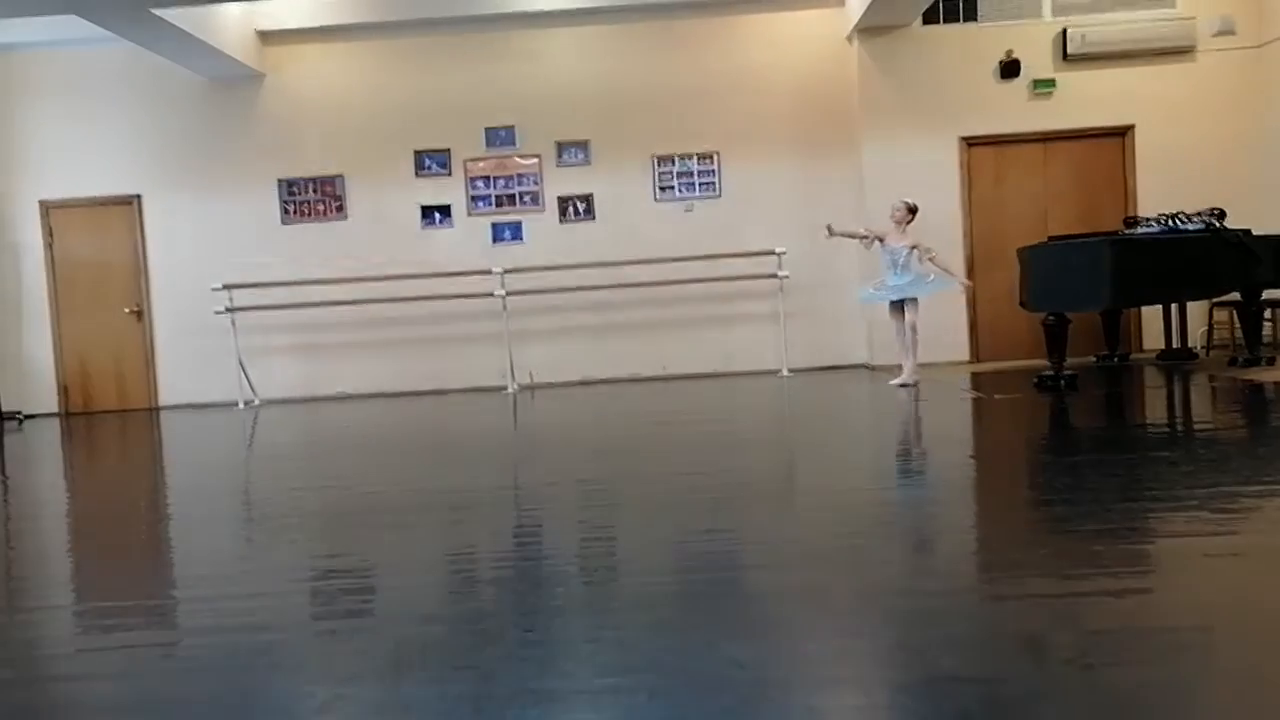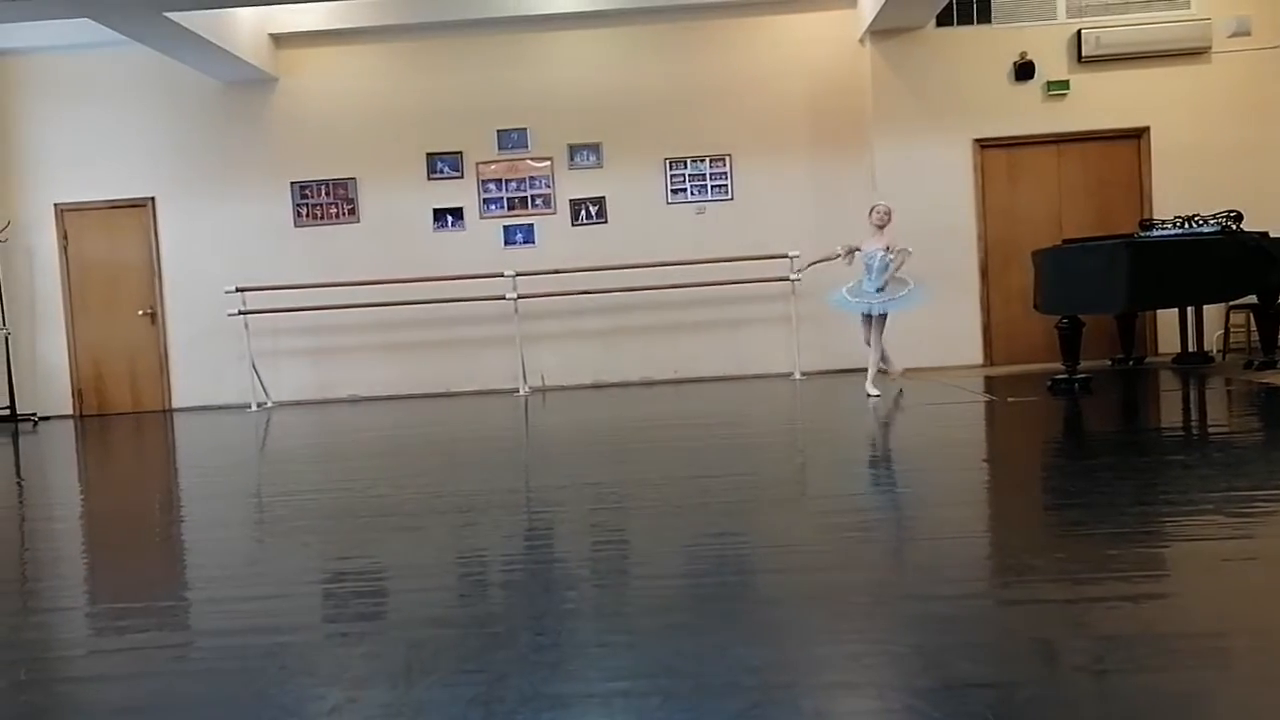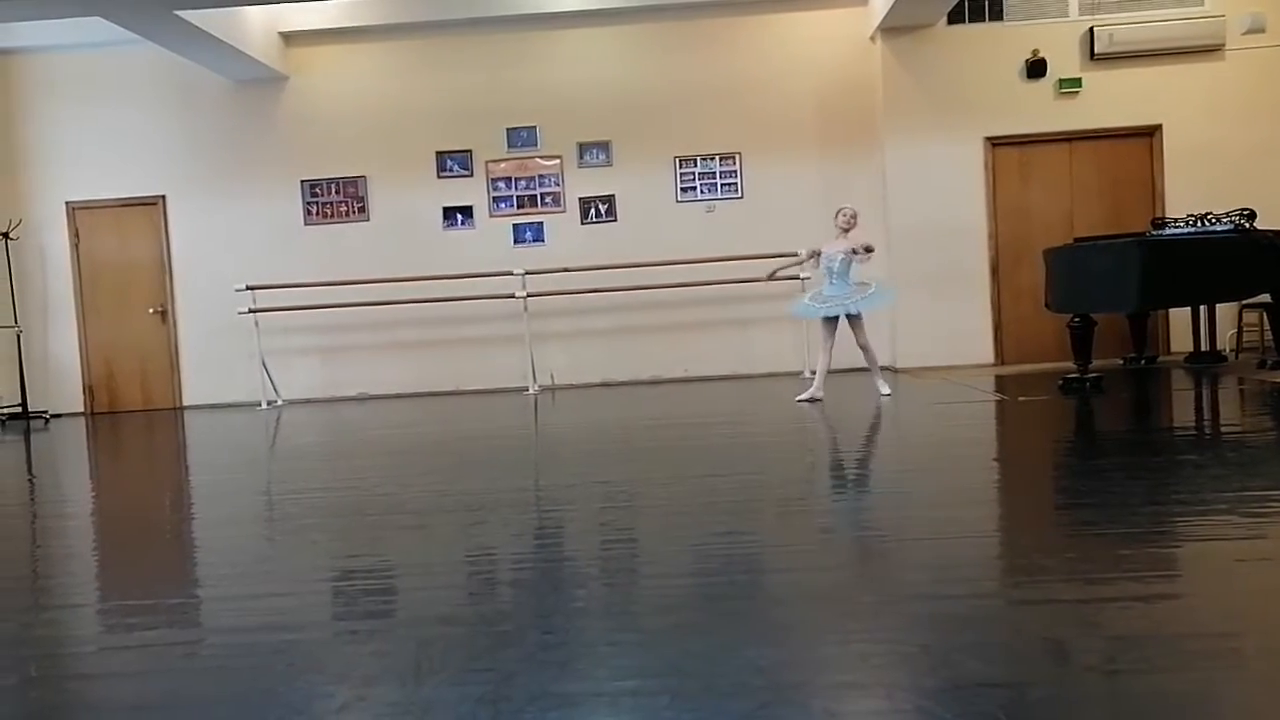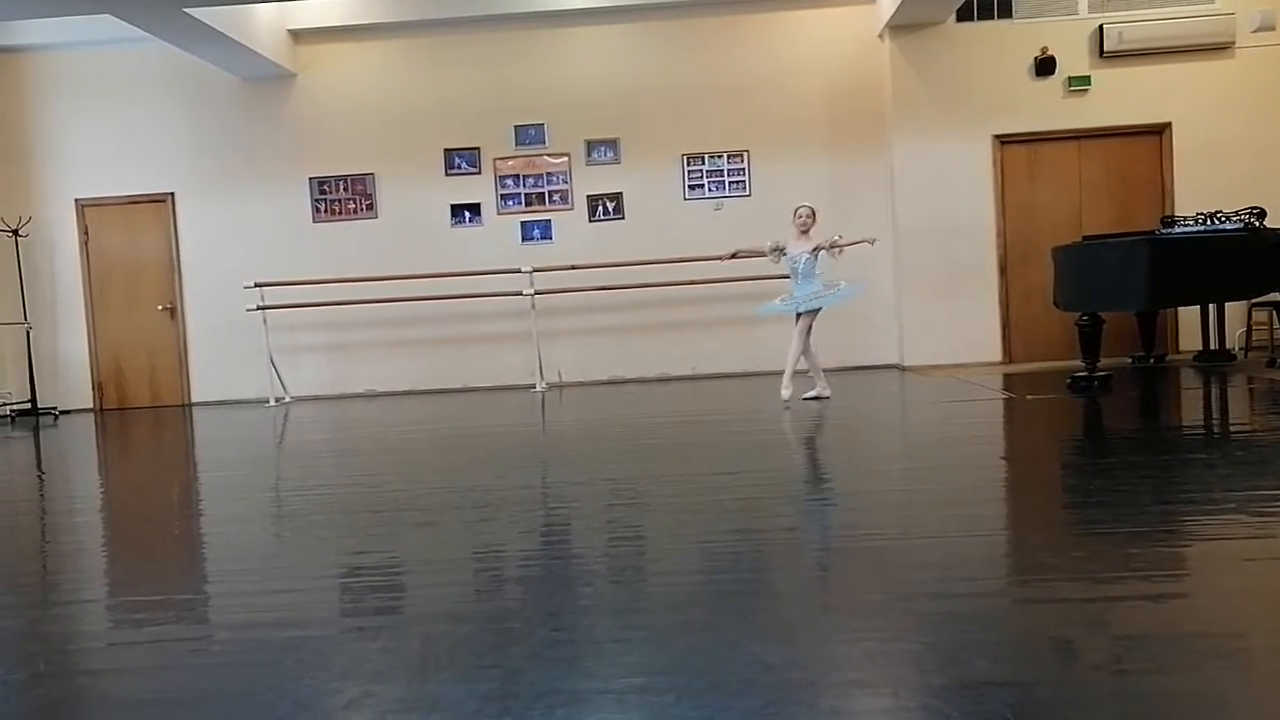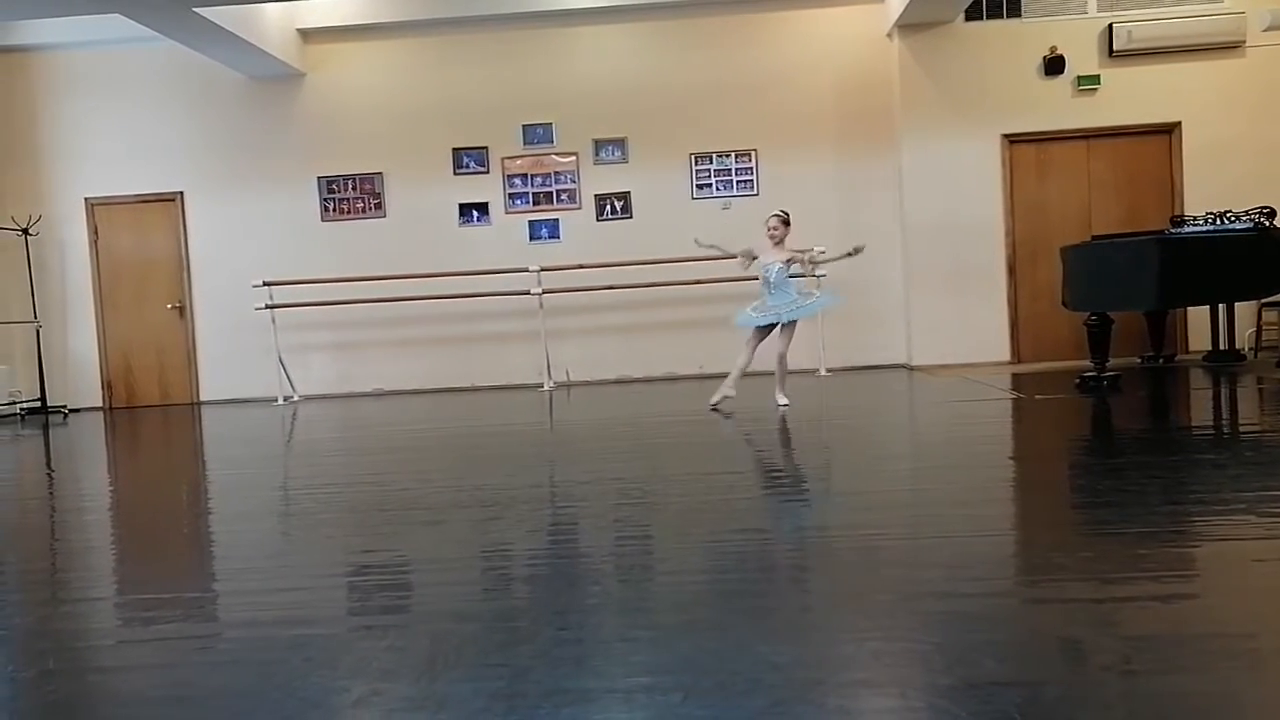
dt=0.7s
person 1, frame 1
left shoulder: (911, 241)
right shoulder: (884, 236)
left elbow: (934, 260)
right elbow: (860, 235)
left wrist: (957, 278)
right wrist: (837, 233)
left hip: (910, 285)
right hip: (891, 287)
left knee: (910, 322)
right knee: (899, 331)
left ankle: (911, 366)
right ankle: (907, 372)
person 1, frame 2
left shoulder: (887, 241)
right shoulder: (863, 244)
left elbow: (901, 256)
right elbow: (838, 254)
left wrist: (888, 276)
right wrist: (812, 263)
left hip: (882, 292)
right hip: (865, 292)
left knee: (875, 337)
right knee: (868, 338)
left ankle: (870, 381)
right ankle: (890, 366)
person 1, frame 3
left shoulder: (851, 245)
right shoulder: (825, 247)
left elbow: (864, 250)
right elbow: (803, 258)
left wrist: (867, 250)
right wrist: (778, 269)
left hip: (847, 296)
right hip: (828, 297)
left knee: (862, 342)
right knee: (826, 344)
left ankle: (879, 379)
right ankle: (817, 387)
person 1, frame 4
left shoulder: (816, 245)
right shoulder: (787, 246)
left elbow: (841, 243)
right elbow: (763, 251)
left wrist: (864, 240)
right wrist: (737, 252)
left hip: (814, 294)
right hip: (798, 297)
left knee: (799, 333)
right knee: (804, 344)
left ankle: (787, 379)
right ankle: (822, 386)
person 1, frame 5
left shoulder: (789, 255)
right shoulder: (762, 255)
left elbow: (818, 260)
right elbow: (734, 254)
left wrist: (847, 254)
right wrist: (710, 246)
left hip: (788, 306)
right hip: (769, 308)
left knee: (781, 351)
right knee: (750, 345)
left ankle: (780, 392)
right ankle: (728, 386)
